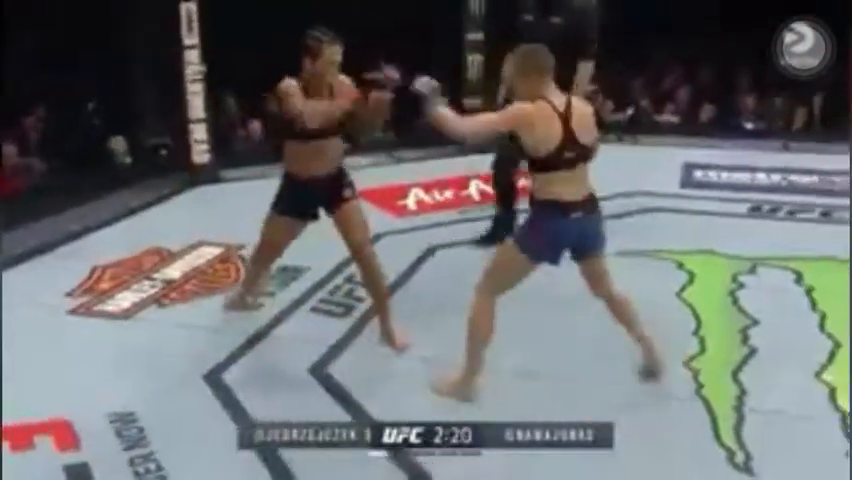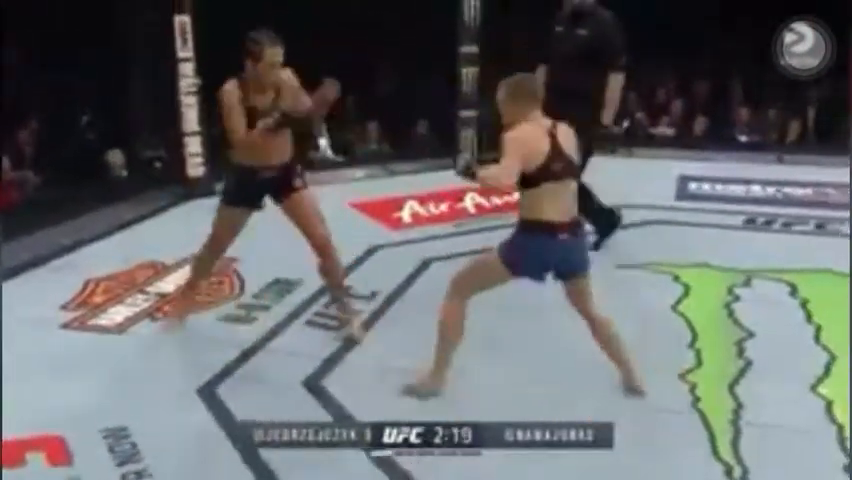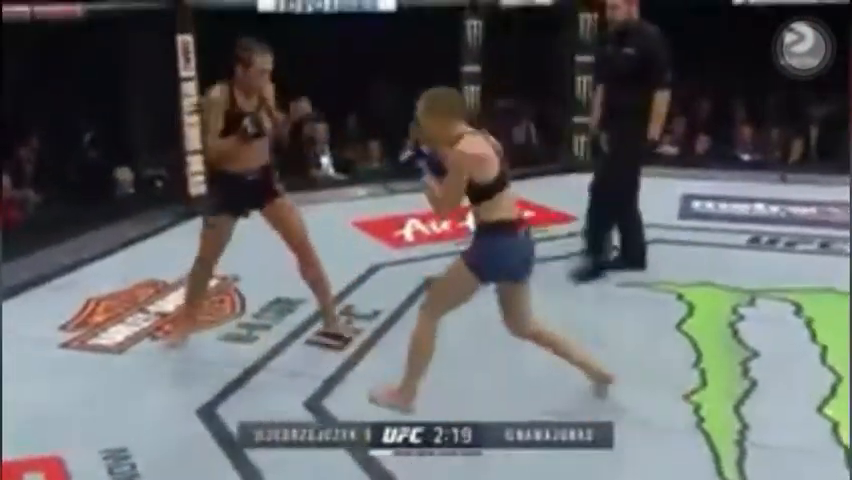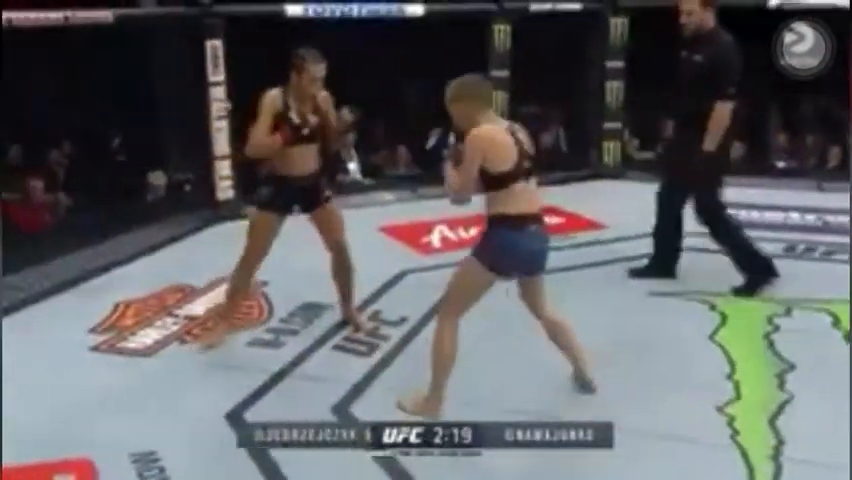
dt=0.3s
person 1, frame 1
left shoulder: (527, 115)
right shoulder: (584, 109)
left elbow: (462, 129)
left wrist: (429, 97)
left hip: (548, 221)
right hip: (587, 216)
left knee: (486, 293)
right knee: (605, 291)
left ankle: (467, 381)
right ankle: (651, 356)
person 1, frame 2
left shoulder: (518, 136)
right shoulder: (567, 133)
left elbow: (503, 182)
left wrist: (474, 171)
left hip: (534, 240)
right hip: (572, 239)
left knee: (457, 292)
right knee: (588, 311)
left ankle: (435, 377)
right ankle: (629, 376)
person 1, frame 3
left shoulder: (463, 151)
right shoulder: (479, 139)
left elbow: (446, 206)
left wrist: (423, 169)
right wrist: (430, 152)
left hip: (494, 244)
right hip: (517, 240)
left knee: (430, 311)
right knee: (522, 325)
left ankle: (405, 393)
right ankle: (594, 370)
person 1, frame 4
left shoulder: (479, 136)
right shoulder: (518, 131)
left elbow: (459, 191)
left wrist: (447, 158)
left hip: (504, 237)
right hip: (535, 235)
left knee: (448, 313)
right knee: (540, 309)
left ankle: (432, 400)
right ankle: (583, 371)
person 2, frame 1
left shoulder: (341, 84)
right shoulder: (289, 89)
left elbow: (371, 121)
right elbow: (313, 116)
left wrist: (381, 96)
right wrist: (356, 98)
left hip: (335, 180)
right hip: (297, 185)
left knee: (364, 252)
right knee: (265, 254)
left ankle: (386, 325)
right ankle: (247, 293)
person 2, frame 2
left shoulder: (285, 80)
right shoulder: (232, 92)
left elbow: (310, 114)
right elbow: (242, 144)
left wrist: (324, 99)
right wrist: (271, 122)
left hip: (285, 173)
right hip: (247, 175)
left knee: (323, 241)
right knee: (215, 246)
left ankle: (344, 312)
right ankle: (186, 298)
person 2, frame 3
left shoulder: (266, 91)
right shoulder: (217, 97)
right elbow: (211, 152)
right wrist: (242, 135)
left hip: (264, 179)
right hip: (229, 183)
left knee: (303, 245)
right knee: (206, 259)
left ankle: (330, 315)
right ankle: (186, 321)
person 2, frame 4
left shoulder: (323, 99)
right shoulder: (274, 99)
left elbow: (333, 141)
right elbow: (253, 149)
left wrist: (342, 126)
right wrist: (288, 133)
left hip: (314, 182)
right hip: (278, 184)
left knee: (340, 247)
right knee: (252, 257)
left ankle: (348, 308)
right ankle: (222, 320)
person 3, frame 1
left shoulder: (579, 11)
right shoulder: (528, 10)
left elbow: (586, 62)
right wrist: (503, 93)
right knee: (503, 164)
right ankle: (501, 226)
person 3, frame 2
left shoulder: (604, 23)
right shoulder: (560, 21)
left elbow: (616, 73)
right elbow: (545, 66)
left wrist: (606, 118)
left hip: (584, 117)
right hip: (557, 112)
right ankle: (604, 218)
person 3, frame 3
left shoulder: (650, 39)
right shoulder: (611, 39)
left elbow: (661, 90)
left wrist: (653, 133)
right wrist: (595, 122)
left hip: (635, 132)
right hip: (616, 129)
left knee: (604, 190)
right knee: (621, 193)
left ankle: (595, 258)
right ankle: (633, 254)
person 3, frame 4
left shoulder: (723, 48)
right shoulder: (692, 45)
left elbow: (725, 103)
left wrist: (708, 148)
right wrist: (672, 126)
left hip: (704, 146)
right hip: (683, 138)
left knee: (709, 210)
right knee: (669, 201)
left ankle: (759, 268)
right ankle: (662, 262)
